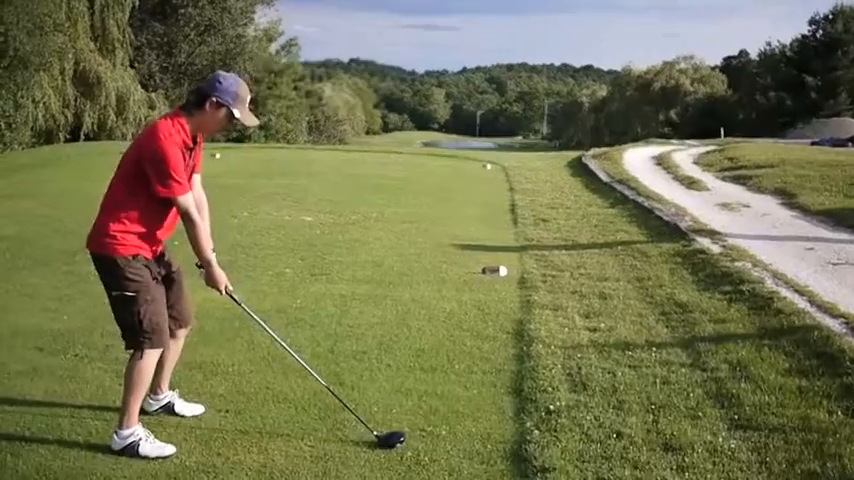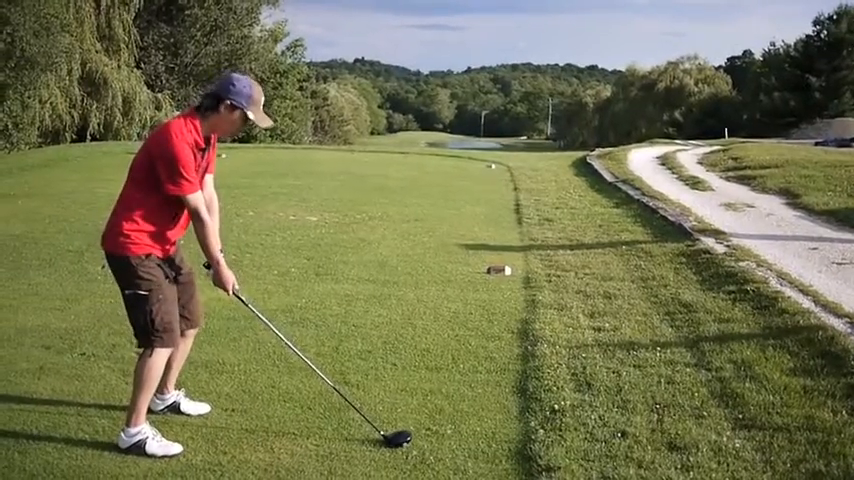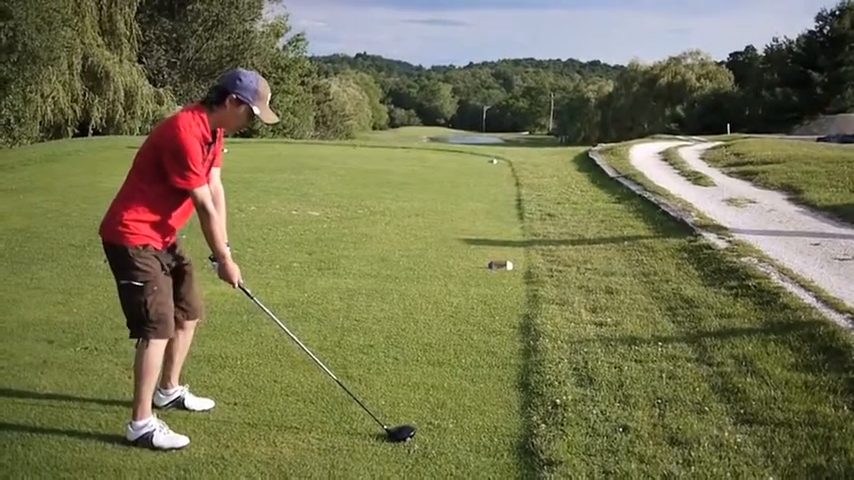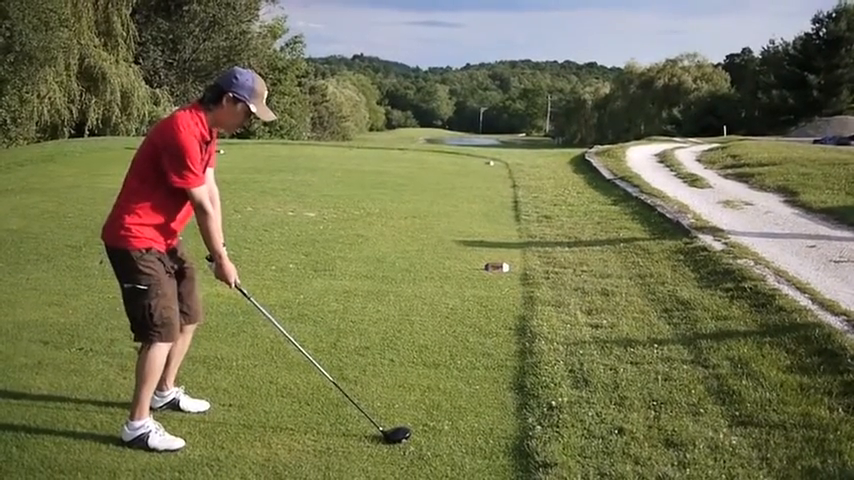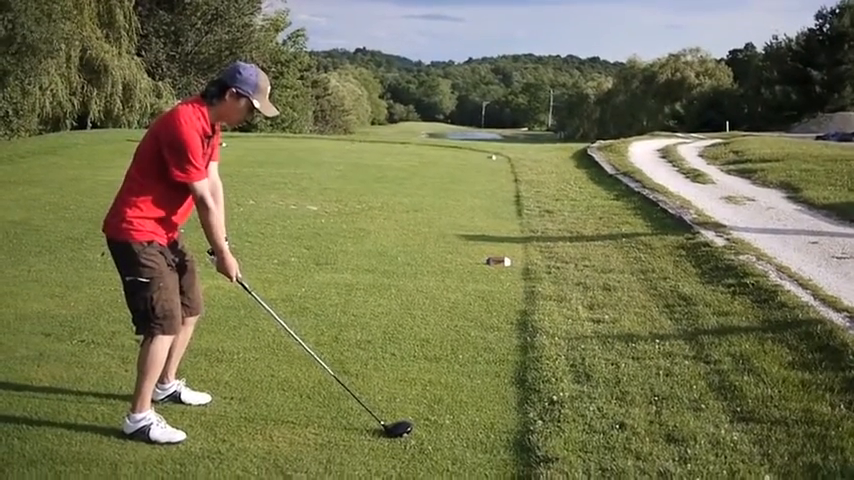
dt=1s
person 1, frame 1
left shoulder: (193, 133)
right shoulder: (166, 140)
left elbow: (198, 196)
right elbow: (190, 213)
left wrist: (211, 258)
right wrist: (210, 266)
left hip: (149, 245)
right hip: (120, 247)
left knee: (179, 320)
right knee: (152, 337)
left ankle: (159, 396)
right ankle: (127, 432)
person 1, frame 2
left shoulder: (207, 135)
right shoulder: (177, 139)
left elbow: (209, 197)
right elbow: (198, 212)
left wrist: (219, 257)
right wrist: (219, 266)
left hip: (162, 242)
right hip: (134, 245)
left knee: (189, 320)
right knee: (162, 336)
left ankle: (165, 395)
right ankle: (134, 430)
person 1, frame 3
left shoulder: (214, 127)
right shoulder: (185, 132)
left elbow: (216, 190)
right elbow: (205, 205)
left wrist: (223, 251)
right wrist: (224, 259)
left hip: (162, 234)
right hip: (132, 236)
left knee: (187, 313)
right knee: (157, 326)
left ankle: (169, 390)
right ankle: (142, 423)
person 1, frame 4
left shoulder: (207, 127)
right shoulder: (183, 132)
left elbow: (211, 190)
right elbow: (202, 205)
left wrist: (220, 250)
right wrist: (221, 258)
left hip: (163, 237)
right hip: (136, 239)
left knee: (188, 316)
right knee: (162, 329)
left ankle: (165, 391)
right ankle: (138, 424)
person 1, frame 5
left shoulder: (210, 122)
right shoulder: (185, 125)
left elbow: (214, 184)
right elbow: (203, 200)
left wrist: (223, 243)
right wrist: (222, 254)
left hip: (164, 230)
right hip: (137, 232)
left knee: (189, 309)
right knee: (163, 322)
left ankle: (166, 384)
right ankle: (139, 417)
